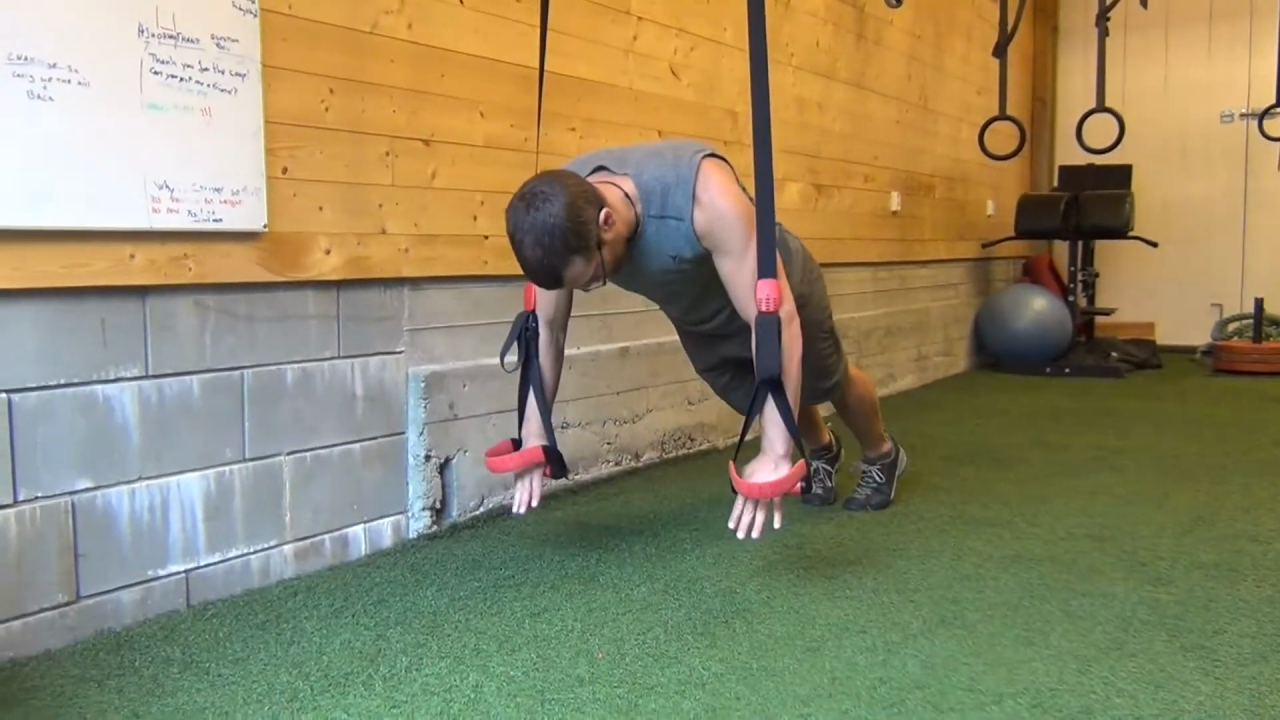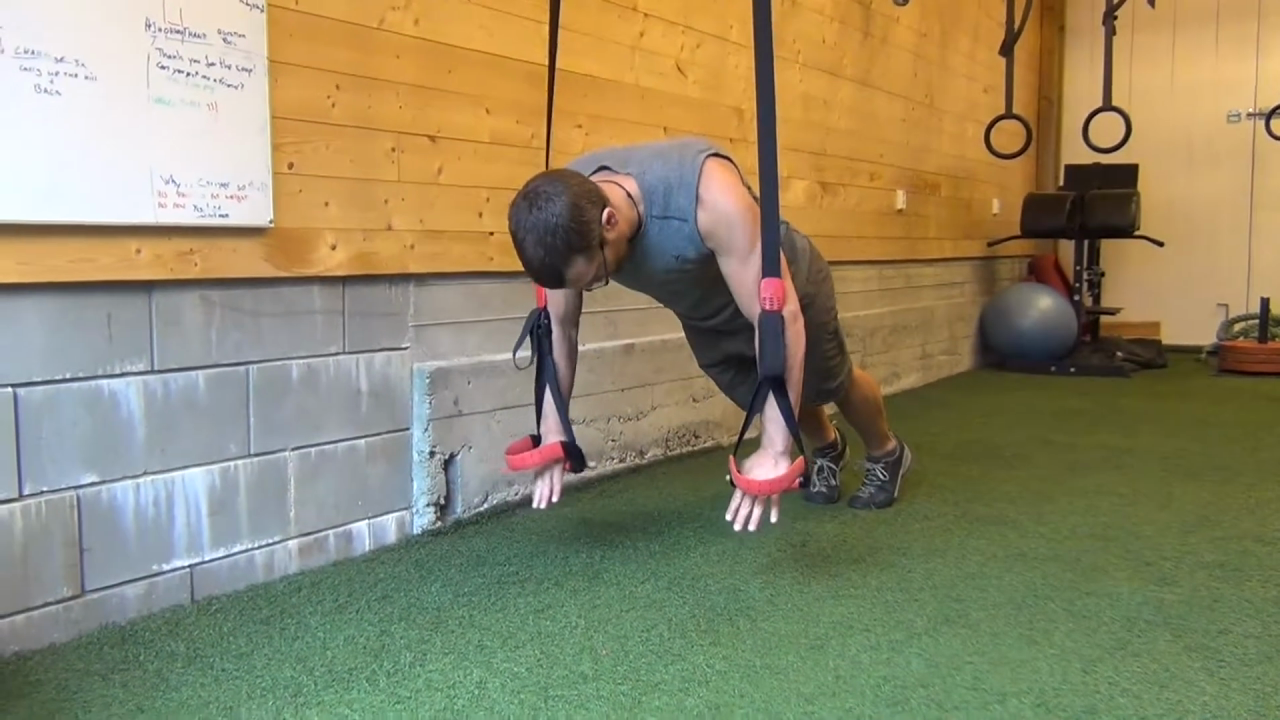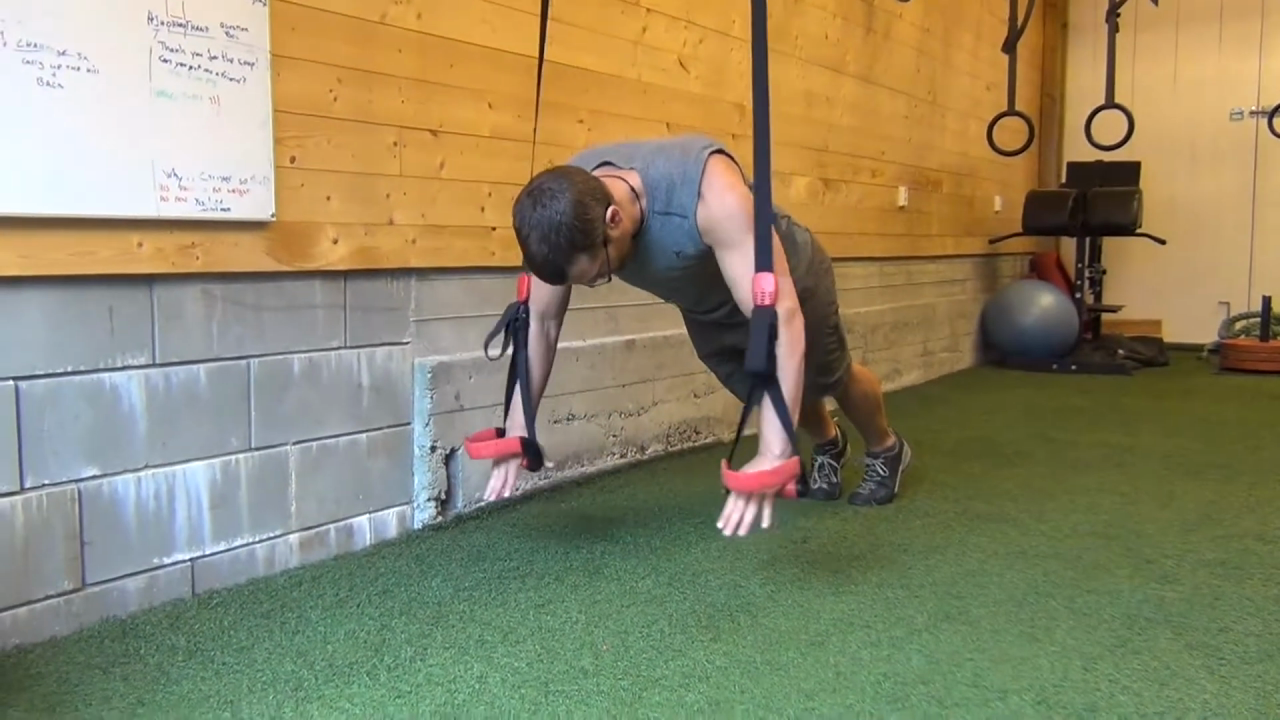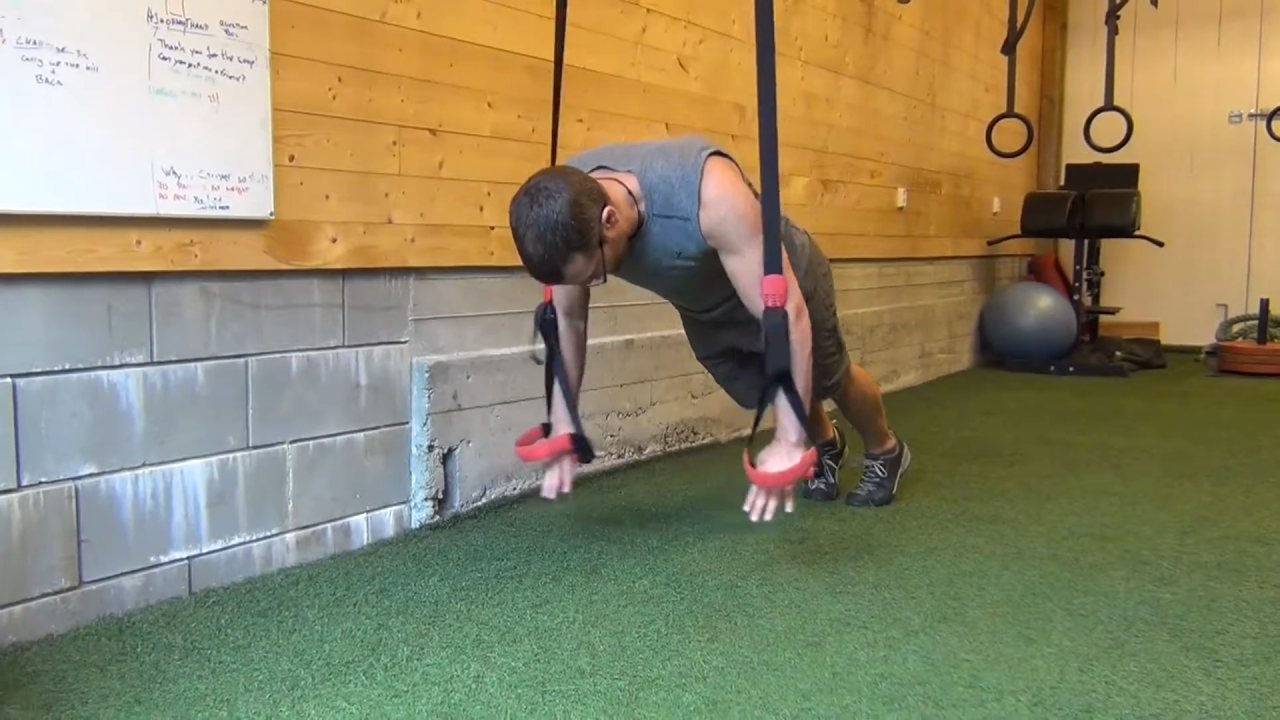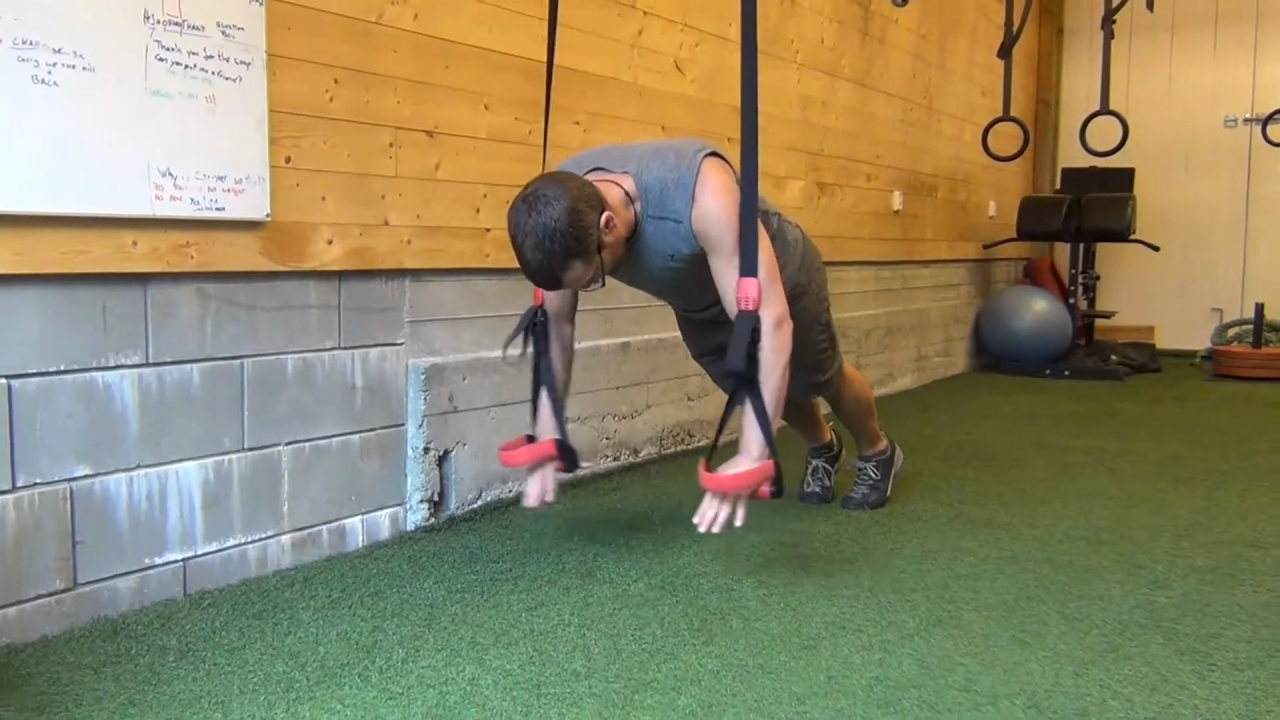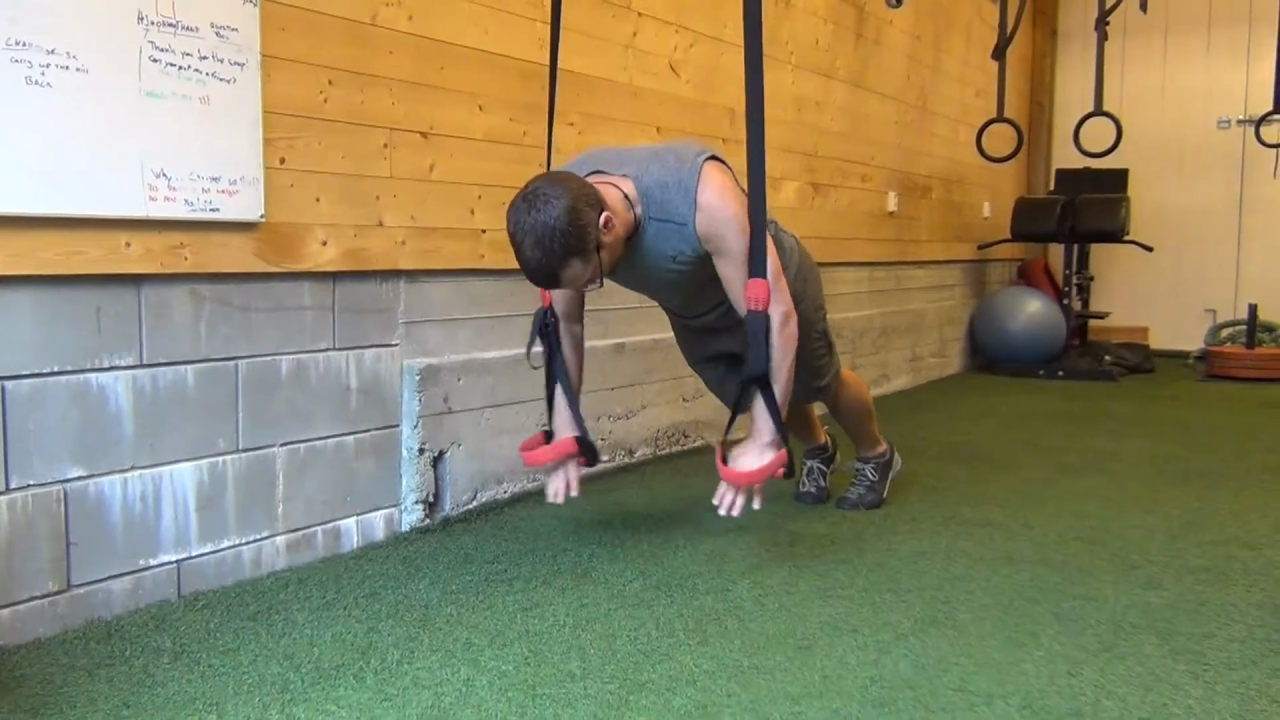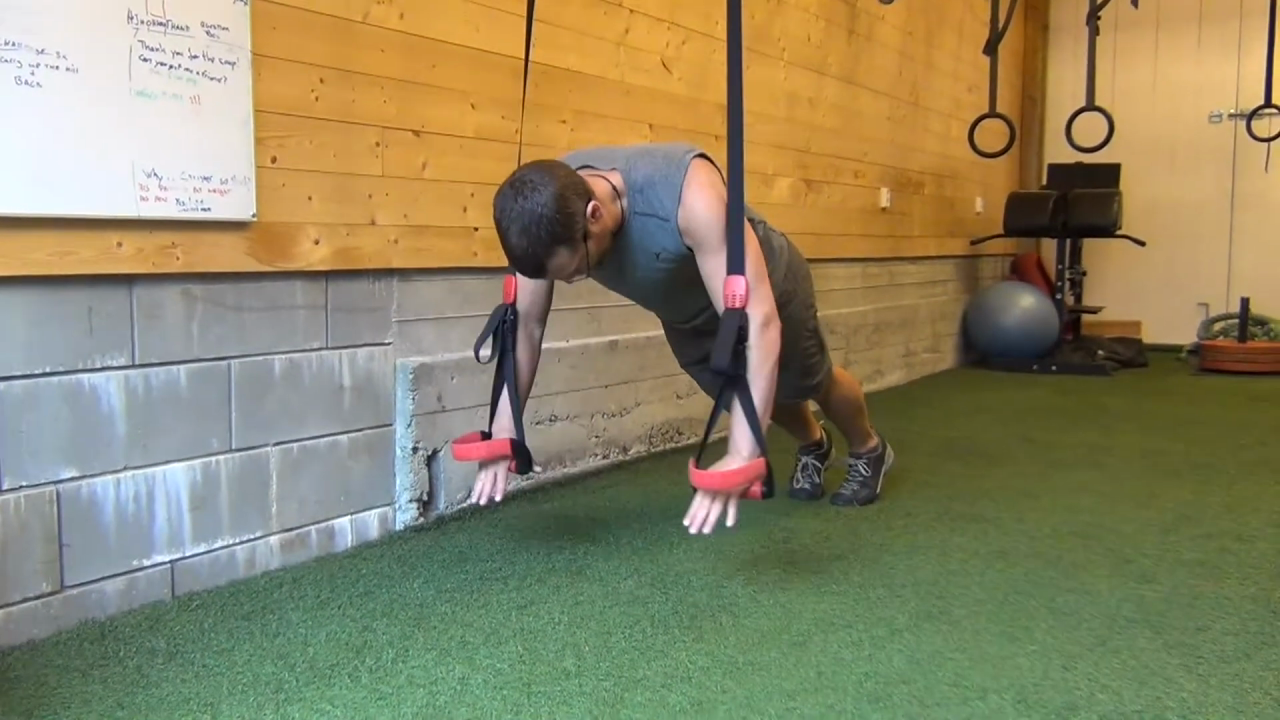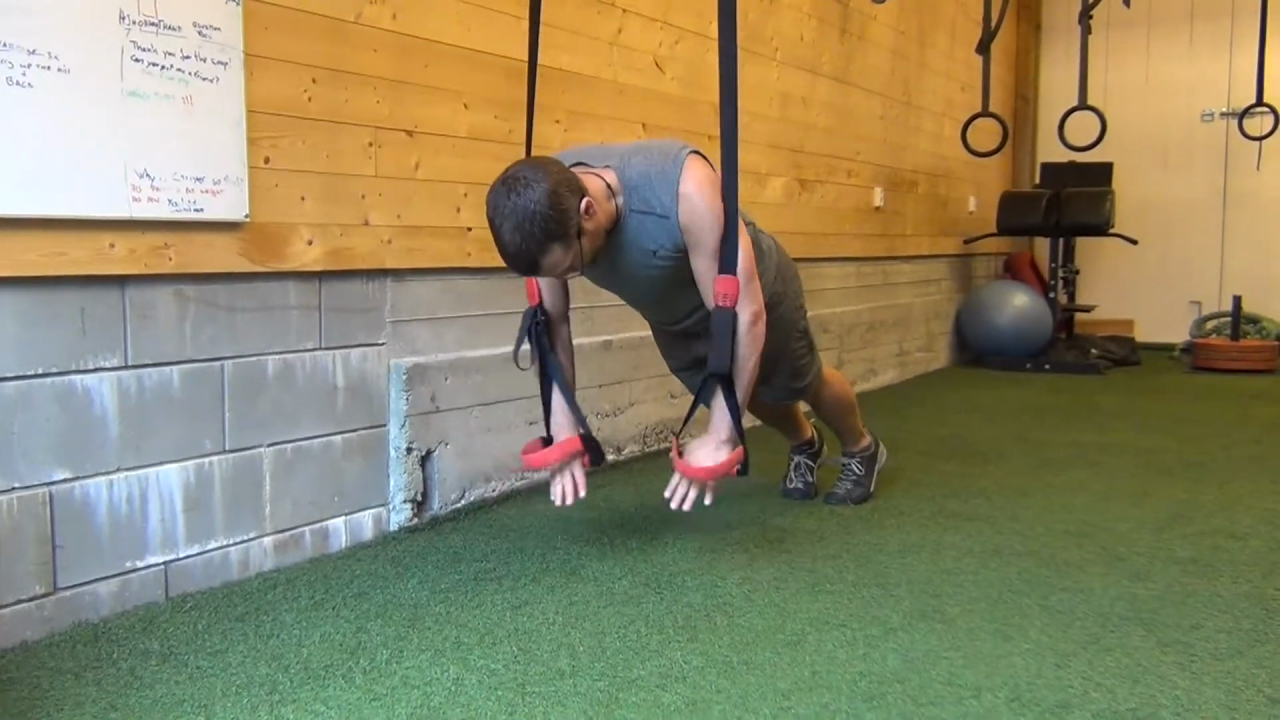
dt=0.3s
person 1, frame 1
left shoulder: (702, 193)
right shoulder: (560, 213)
left elbow: (776, 319)
right elbow: (547, 329)
left wrist: (776, 453)
right wrist: (533, 436)
left hip: (777, 290)
left knee: (828, 381)
left ankle: (881, 457)
right ankle: (822, 452)
person 1, frame 2
left shoulder: (705, 192)
right shoulder: (567, 215)
left elbow: (781, 318)
right elbow: (561, 327)
left wrist: (775, 451)
right wrist: (553, 432)
left hip: (785, 287)
left knee: (830, 381)
right knee: (766, 398)
left ankle: (887, 454)
right ankle: (828, 449)
person 1, frame 3
left shoulder: (707, 190)
right shoulder: (565, 209)
left elbow: (780, 317)
right elbow: (541, 321)
left wrist: (774, 453)
right wrist: (517, 431)
left hip: (786, 282)
left knee: (832, 377)
left ankle: (885, 450)
right ankle: (828, 447)
person 1, frame 4
left shoulder: (707, 191)
right shoulder: (567, 206)
left elbow: (787, 315)
right elbow: (568, 320)
left wrist: (789, 442)
right wrist: (561, 426)
left hip: (785, 281)
left knee: (830, 377)
right knee: (762, 390)
left ankle: (886, 453)
right ankle: (828, 447)
person 1, frame 5
left shoulder: (701, 193)
right shoulder: (560, 206)
left elbow: (772, 321)
right elbow: (557, 323)
left wrist: (752, 455)
right wrist: (546, 437)
left hip: (778, 279)
left knee: (822, 377)
right knee: (774, 391)
left ankle: (878, 455)
right ankle: (822, 449)
person 1, frame 6
left shoulder: (702, 195)
right shoulder: (564, 214)
left elbow: (776, 317)
right elbow: (566, 323)
left wrist: (762, 441)
right wrist: (565, 431)
left hip: (774, 284)
left knee: (819, 382)
right knee: (754, 394)
left ankle: (876, 457)
right ankle: (817, 451)
person 1, frame 7
left shoulder: (687, 192)
right shoulder: (546, 210)
left elbow: (759, 321)
right elbow: (525, 324)
left wrist: (742, 454)
right wrist: (502, 435)
left hip: (763, 287)
left knee: (811, 381)
right knee: (760, 394)
left ankle: (868, 451)
right ankle: (813, 447)
person 1, frame 8
left shoulder: (683, 188)
right shoulder: (544, 213)
left elbow: (746, 314)
right elbow: (553, 321)
left wrist: (721, 436)
right wrist: (563, 428)
left hip: (752, 289)
left knee: (801, 382)
right knee: (757, 390)
left ankle: (861, 450)
right ankle: (805, 445)
